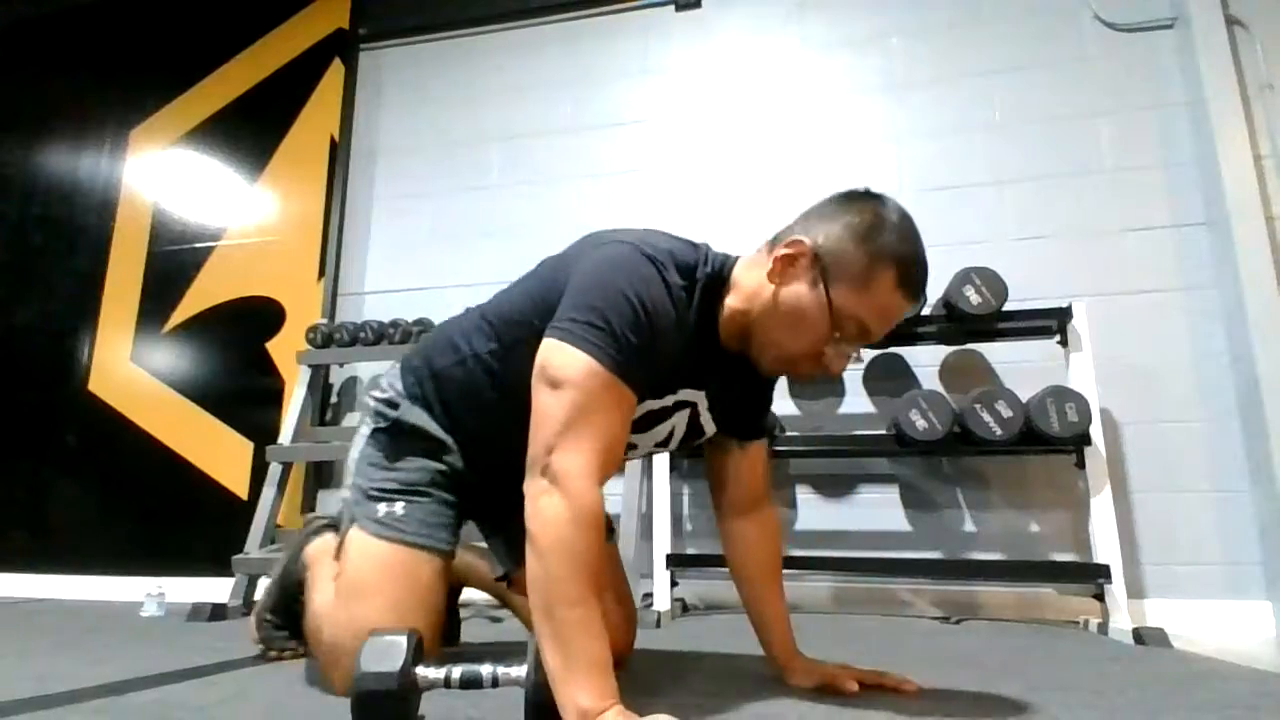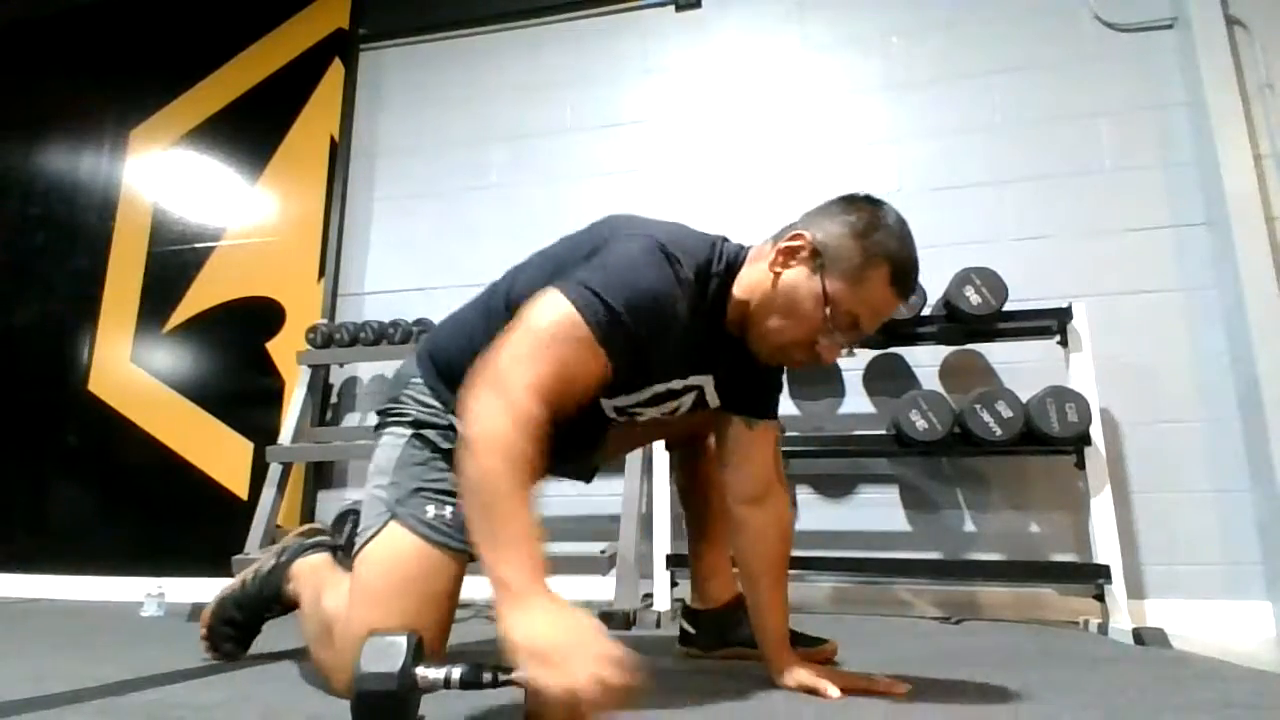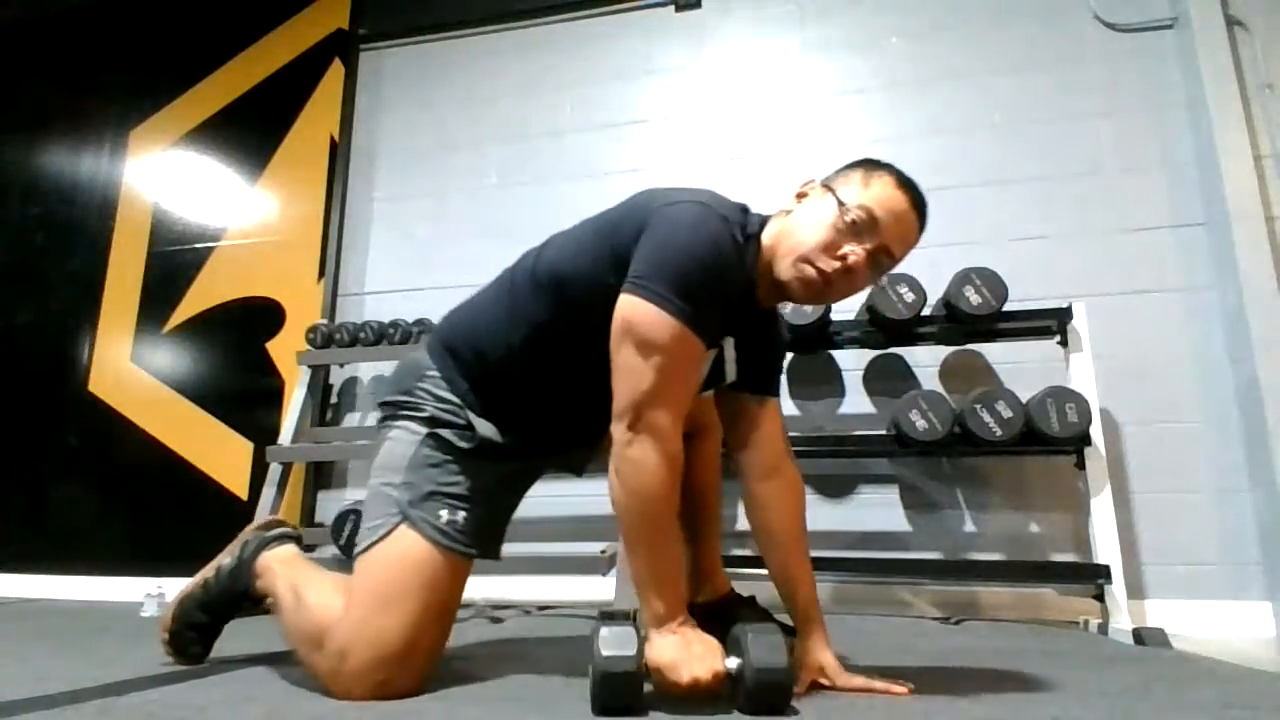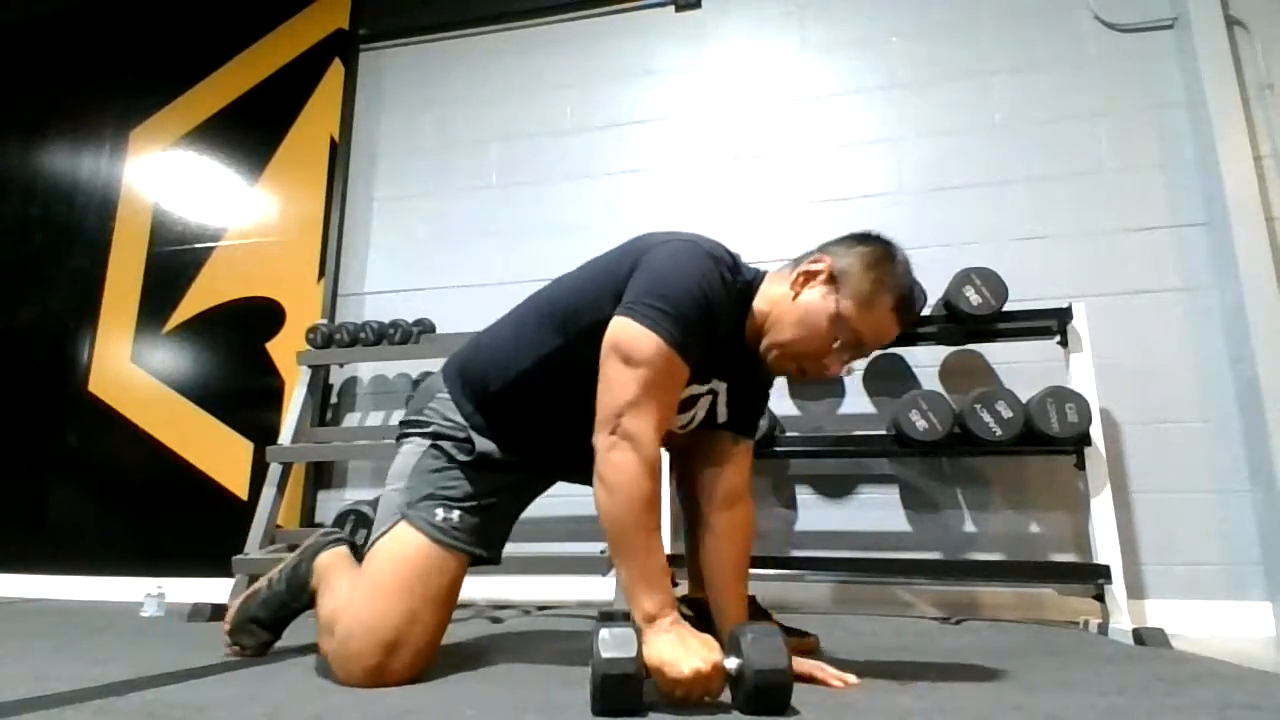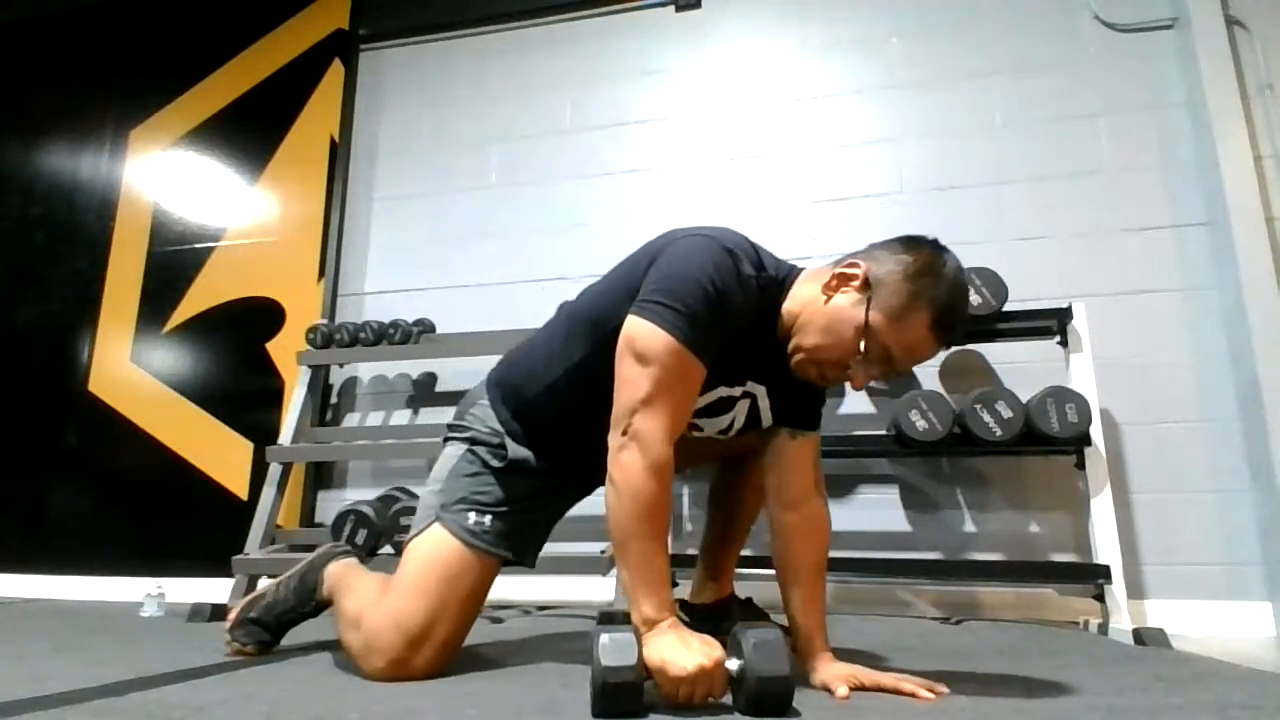
dt=1s
person 1, frame 1
left shoulder: (747, 364)
right shoulder: (635, 282)
left elbow: (746, 510)
right elbow: (561, 483)
left wrist: (789, 661)
left hip: (526, 451)
right hip: (423, 425)
left knee: (607, 643)
left ankle: (454, 569)
right ankle: (318, 558)
person 1, frame 2
left shoulder: (754, 352)
right shoulder: (657, 275)
left elbow: (758, 496)
right elbow: (497, 405)
left wrist: (780, 654)
right wrist: (528, 604)
right hip: (449, 415)
left ankle: (713, 613)
right ankle: (305, 570)
person 1, frame 3
left shoulder: (760, 326)
right shoulder: (698, 235)
left elbow: (768, 471)
right elbow: (642, 434)
left wrist: (809, 635)
right wrist: (662, 626)
left hip: (556, 420)
right hip: (460, 408)
right knee: (369, 668)
left ankle: (709, 599)
right ankle: (270, 563)
person 1, frame 4
left shoulder: (751, 364)
right shoulder: (689, 276)
left elbow: (722, 498)
right elbow: (623, 445)
left wrist: (733, 639)
right wrist: (660, 625)
left hip: (564, 442)
right hip: (469, 428)
right knee: (373, 659)
left ankle: (706, 603)
right ankle: (325, 567)
person 1, frame 5
left shoulder: (804, 361)
right shoulder: (709, 273)
left elbow: (796, 500)
right elbow: (638, 444)
left wrist: (816, 654)
right wrist: (657, 627)
left hip: (602, 446)
right hip: (511, 435)
right knee: (397, 651)
left ankle: (712, 602)
right ankle: (335, 576)
